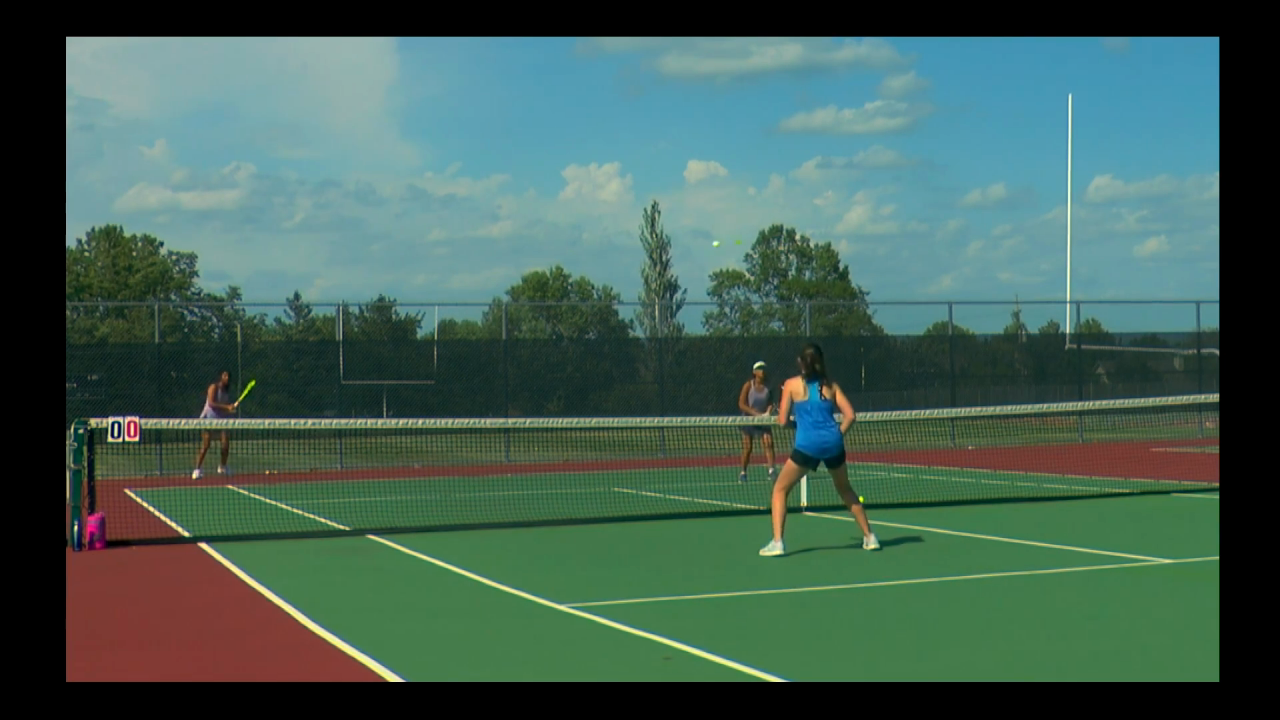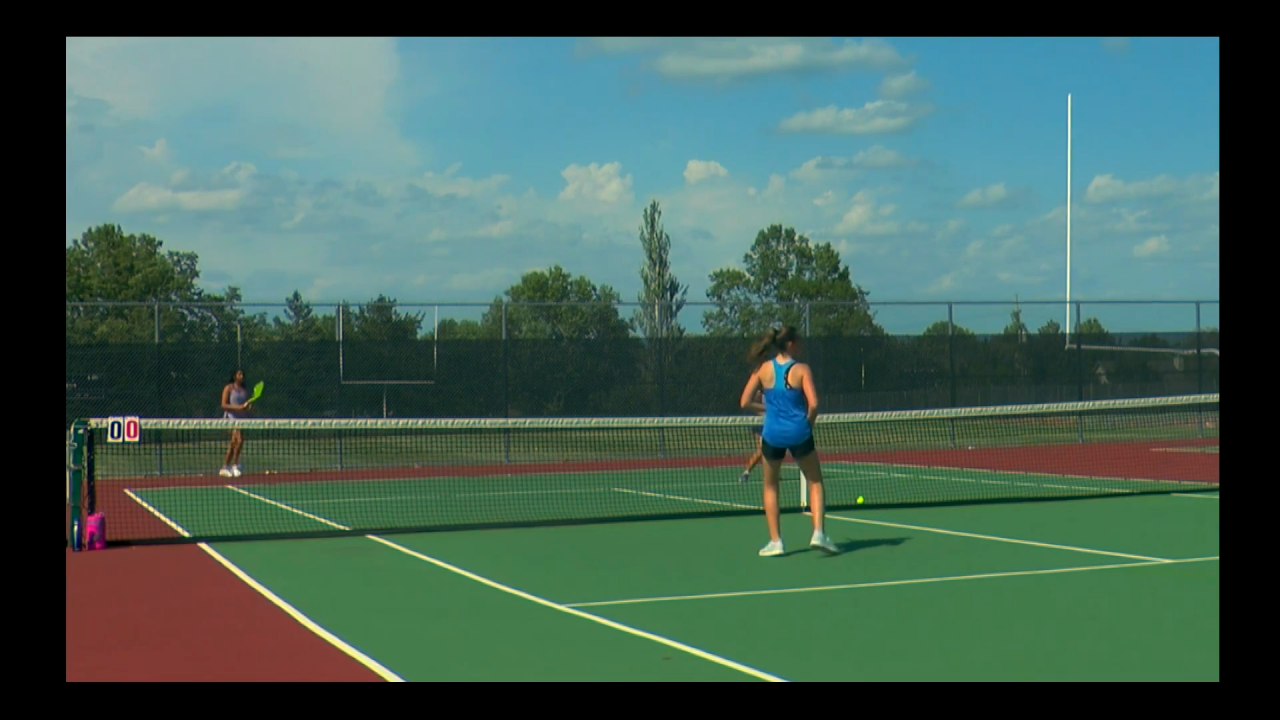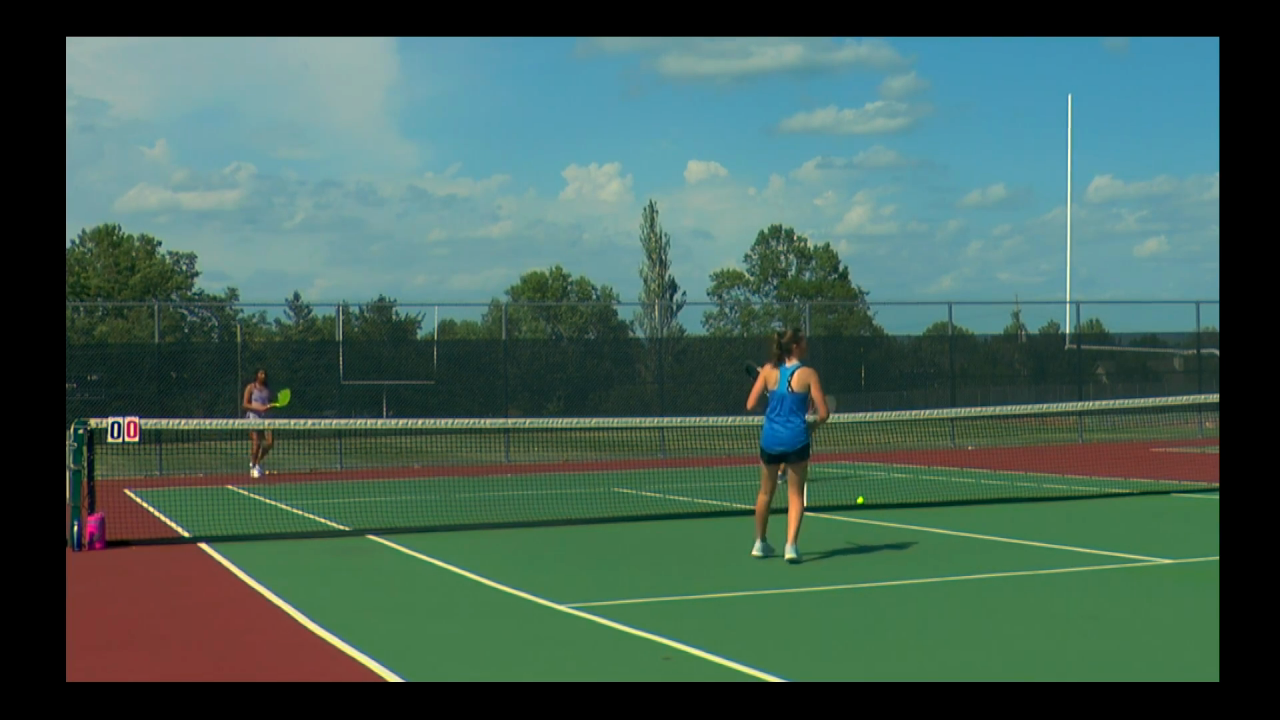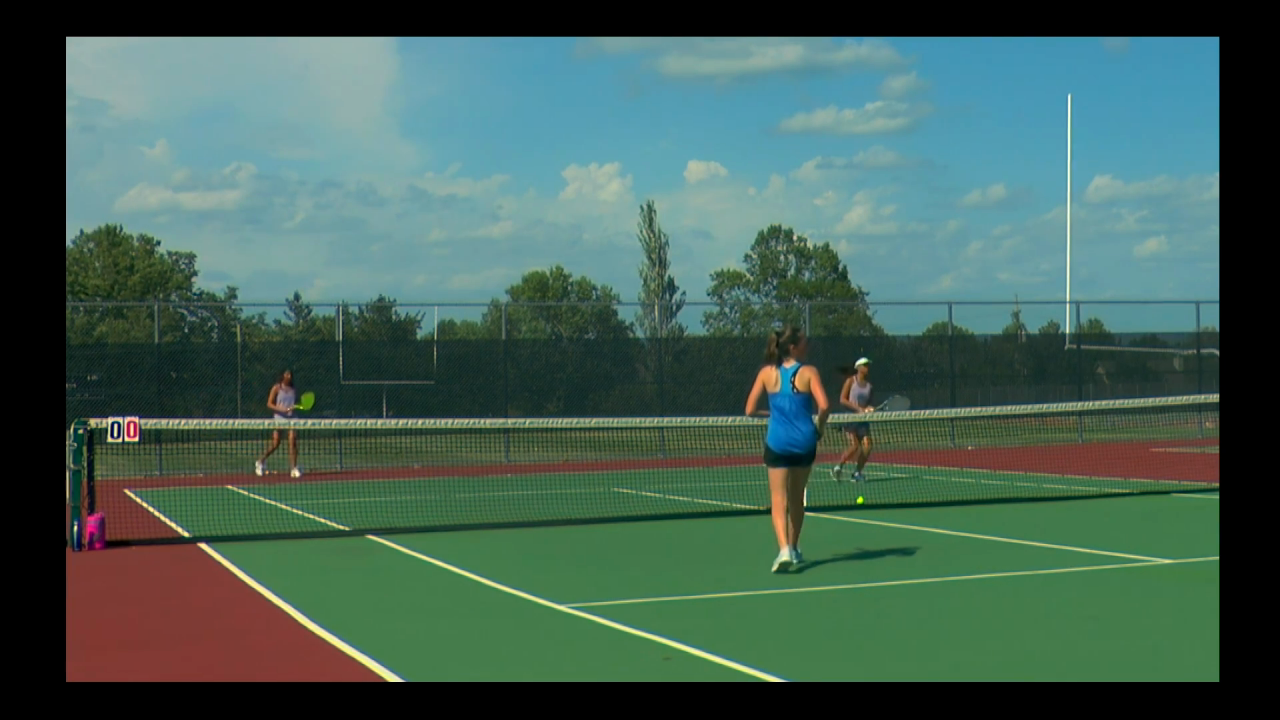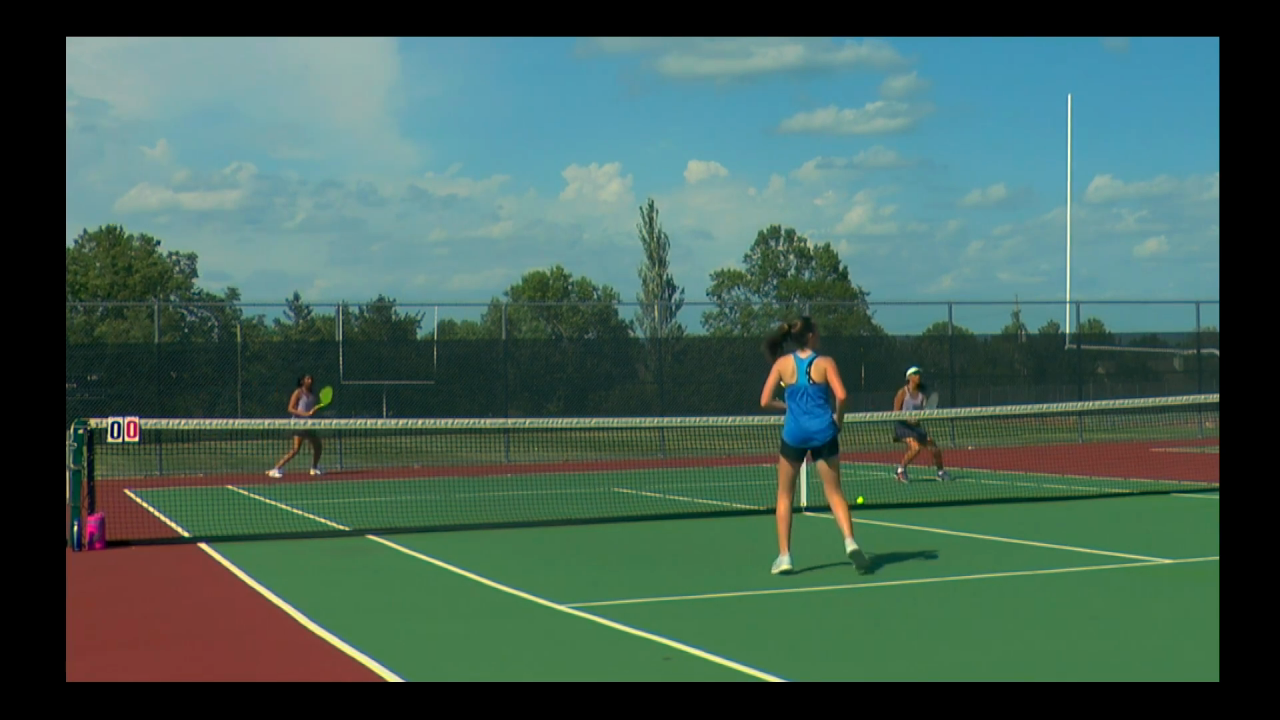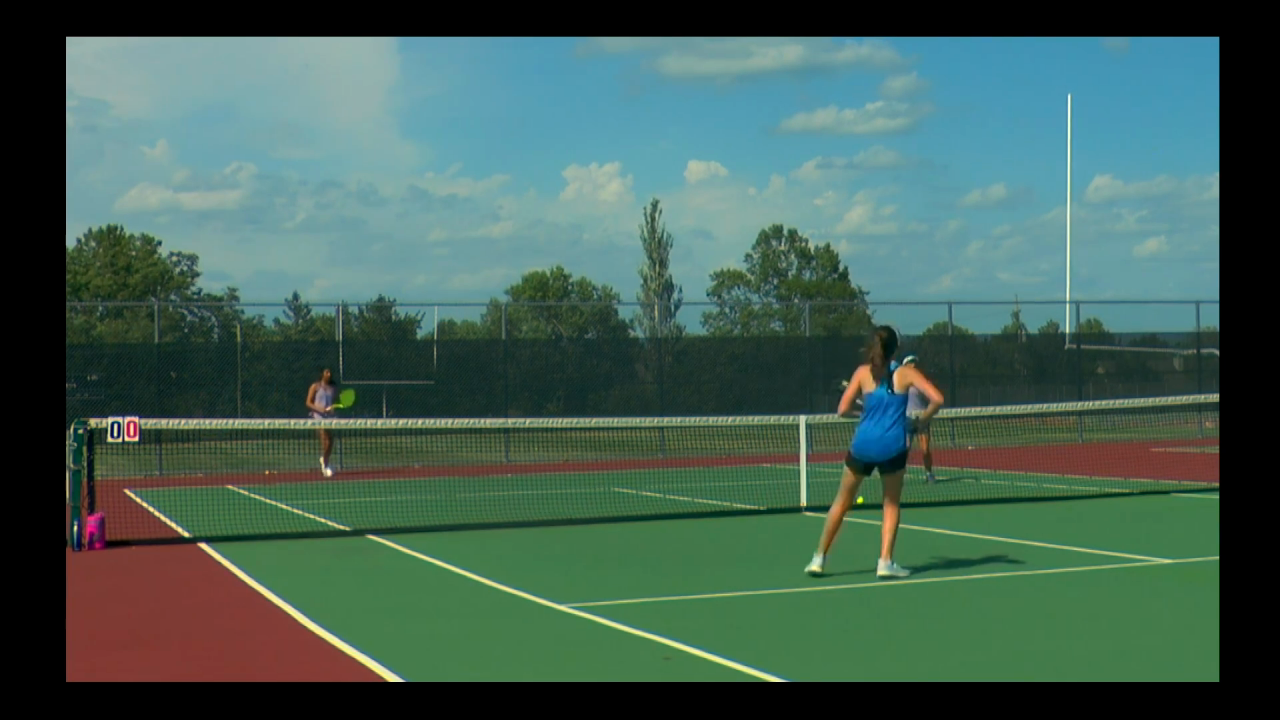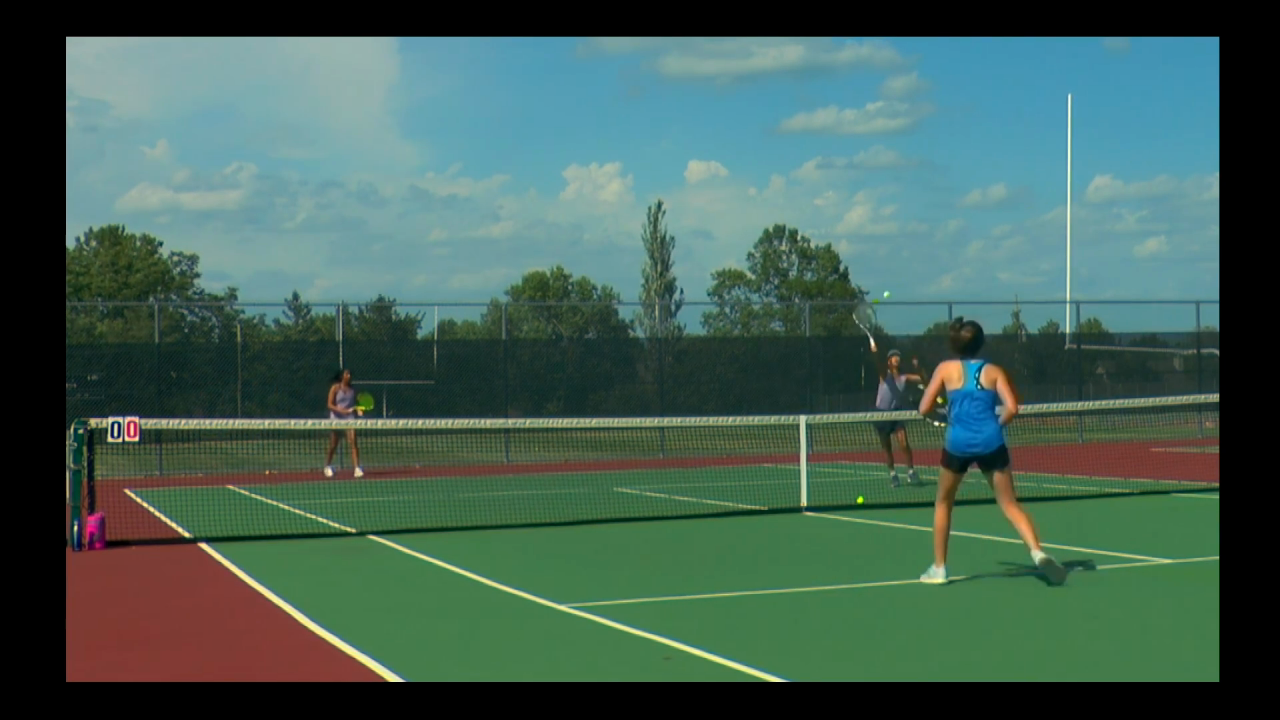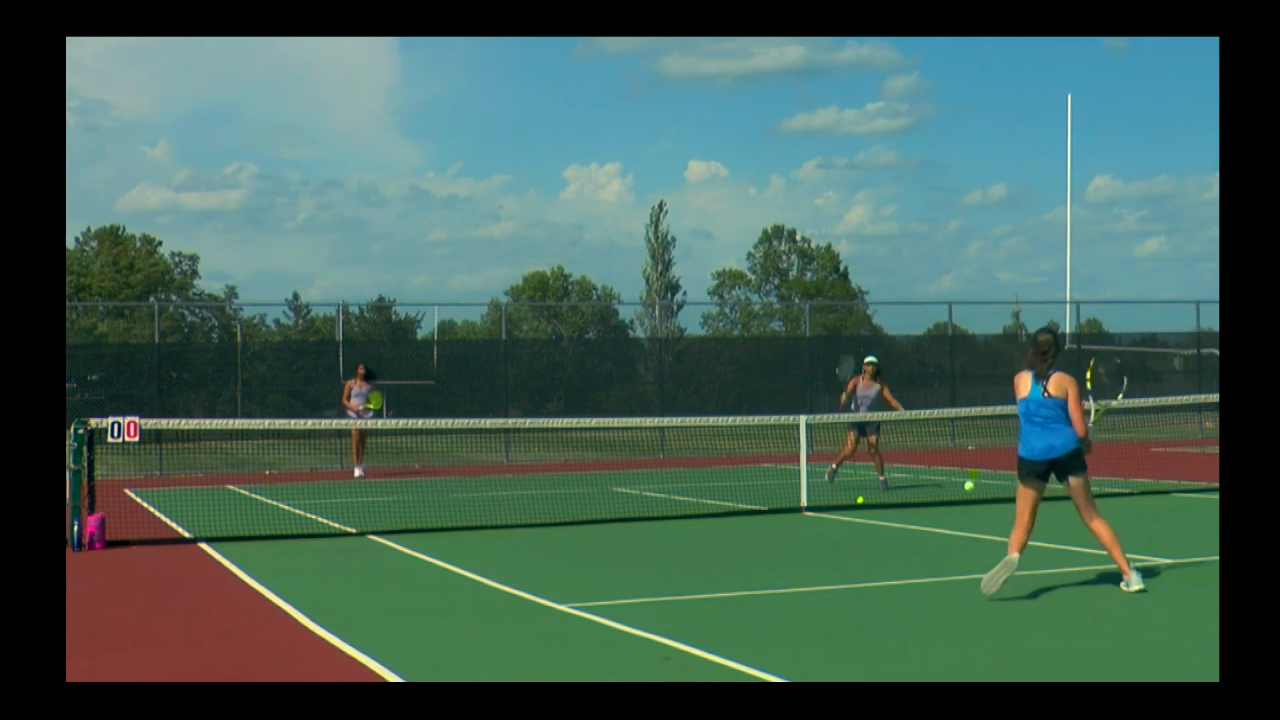
dt=0.4s
person 1, frame 1
left shoulder: (791, 384)
right shoulder: (830, 384)
left elbow: (783, 421)
right elbow: (850, 415)
left hip: (807, 445)
right hip: (833, 443)
left knee: (780, 490)
right knee: (846, 491)
left ankle: (777, 543)
right ankle: (869, 537)
person 1, frame 2
left shoulder: (763, 368)
right shoulder: (802, 370)
left elbow: (745, 402)
right elbow: (813, 404)
right wrist: (809, 420)
left hip: (772, 433)
right hip: (799, 433)
left knee: (770, 487)
right knee: (815, 483)
left ankle: (775, 542)
right ankle: (818, 531)
person 1, frame 3
left shoulder: (769, 370)
right shoulder: (808, 374)
left elbow: (751, 405)
right elbow: (823, 413)
right wrist: (813, 426)
left hip: (770, 438)
right hip: (796, 439)
left knee: (765, 491)
right knee: (796, 494)
left ankle: (760, 542)
right ankle: (791, 545)
person 1, frame 4
left shoulder: (767, 372)
right shoulder: (809, 372)
left elbow: (750, 410)
right elbow: (824, 406)
right wrist: (820, 427)
left hip: (777, 442)
right hip: (804, 441)
left knee: (779, 501)
right knee: (797, 499)
left ankle: (785, 550)
right ankle: (792, 549)
person 1, frame 5
left shoulder: (781, 363)
right shoulder: (825, 363)
left elbow: (765, 401)
right elbow: (841, 397)
right wrist: (838, 420)
left hip: (794, 434)
right hip: (823, 434)
left knee: (784, 497)
right knee: (835, 494)
left ankle: (784, 556)
right ankle: (850, 542)
person 1, frame 6
left shoulder: (863, 372)
right shoulder: (907, 373)
left elbow: (842, 410)
right elbow: (938, 399)
right wrist: (921, 420)
left hip: (863, 446)
right hip: (893, 447)
left knee: (842, 501)
right knee: (891, 503)
left ankle: (819, 558)
right ankle: (886, 562)
person 1, frame 7
left shoulder: (946, 368)
right shoulder: (995, 371)
left elbow: (924, 409)
right elbow: (1012, 408)
right wrist: (995, 425)
left hip: (958, 443)
right hip: (990, 443)
left knee: (943, 503)
right knee: (1010, 507)
left ankle: (939, 568)
right ankle: (1039, 554)
person 1, frame 8
left shoulder: (1020, 379)
right shoulder: (1067, 381)
right elbow: (1080, 431)
right wrist: (1085, 446)
left hip: (1031, 453)
right hip: (1065, 449)
left knee: (1021, 527)
right knee: (1092, 518)
left ankle: (1012, 557)
right ankle: (1130, 574)
